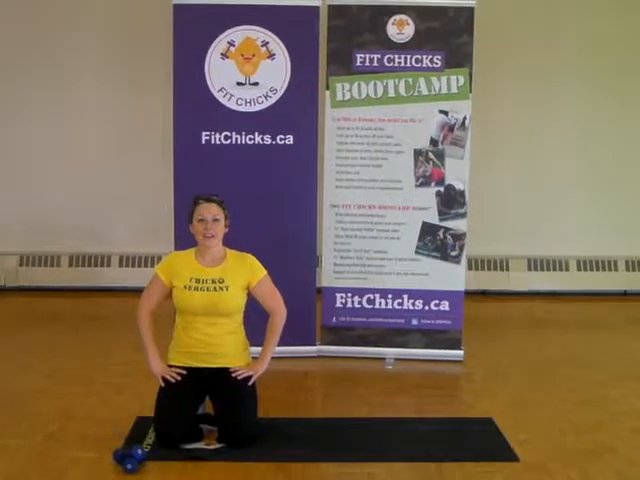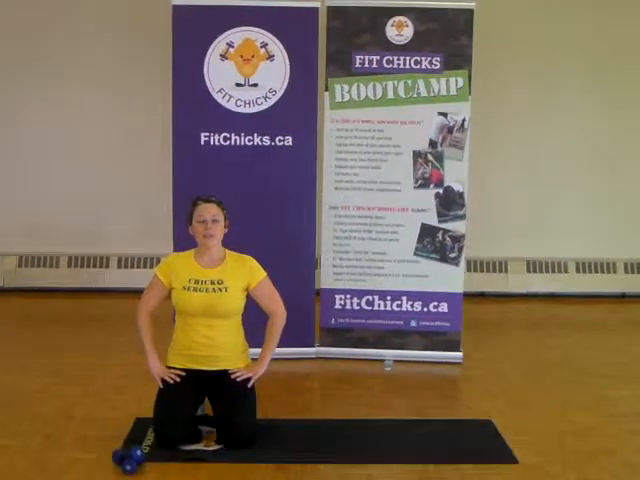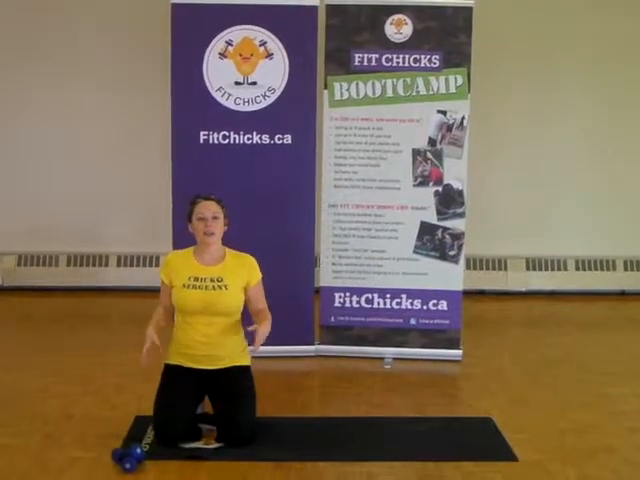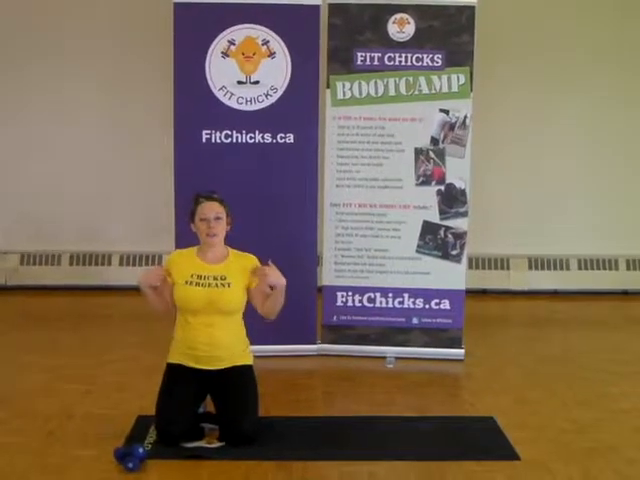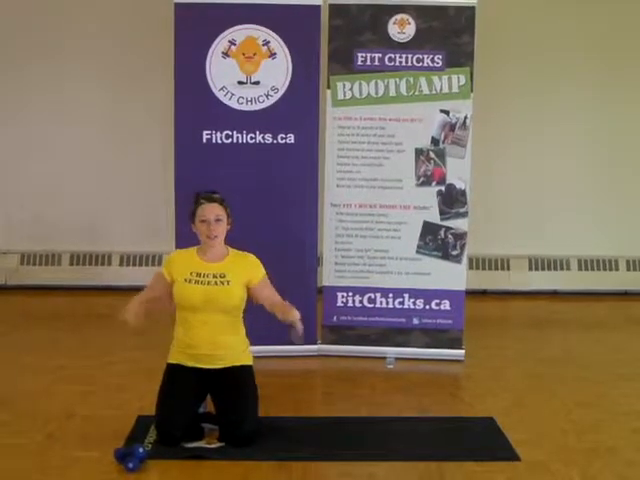
dt=0.4s
person 1, frame 1
left shoulder: (246, 264)
right shoulder: (174, 263)
left elbow: (278, 310)
right elbow: (144, 309)
left wrist: (263, 360)
right wrist: (154, 359)
left hip: (232, 364)
right hip: (184, 363)
left knee: (241, 436)
right knee: (169, 435)
left ankle: (219, 405)
right ankle: (194, 406)
person 1, frame 2
left shoulder: (245, 265)
right shoulder: (173, 264)
left elbow: (278, 312)
right elbow: (144, 310)
left wrist: (263, 362)
right wrist: (153, 359)
left hip: (232, 366)
right hip: (182, 365)
left knee: (240, 437)
right knee: (167, 436)
left ankle: (219, 409)
right ankle: (194, 415)
person 1, frame 3
left shoulder: (245, 263)
right shoulder: (174, 262)
left elbow: (260, 310)
right elbow: (165, 309)
left wrist: (264, 325)
right wrist: (152, 328)
left hip: (231, 363)
right hip: (182, 362)
left knee: (240, 435)
right knee: (167, 434)
left ankle: (220, 408)
right ankle: (194, 407)
person 1, frame 4
left shoulder: (247, 263)
right shoulder: (177, 261)
left elbow: (268, 312)
right elbow: (167, 308)
left wrist: (279, 285)
right wrist: (146, 286)
left hip: (233, 362)
right hip: (185, 361)
left knee: (242, 434)
right knee: (169, 433)
left ankle: (219, 417)
right ankle: (196, 412)
person 1, frame 5
left shoulder: (247, 263)
right shoulder: (176, 261)
left elbow: (275, 303)
right elbow: (152, 294)
left wrist: (292, 315)
right wrist: (136, 304)
left hip: (233, 362)
right hip: (184, 361)
left knee: (242, 435)
right knee: (168, 433)
left ankle: (219, 413)
right ankle: (195, 410)
